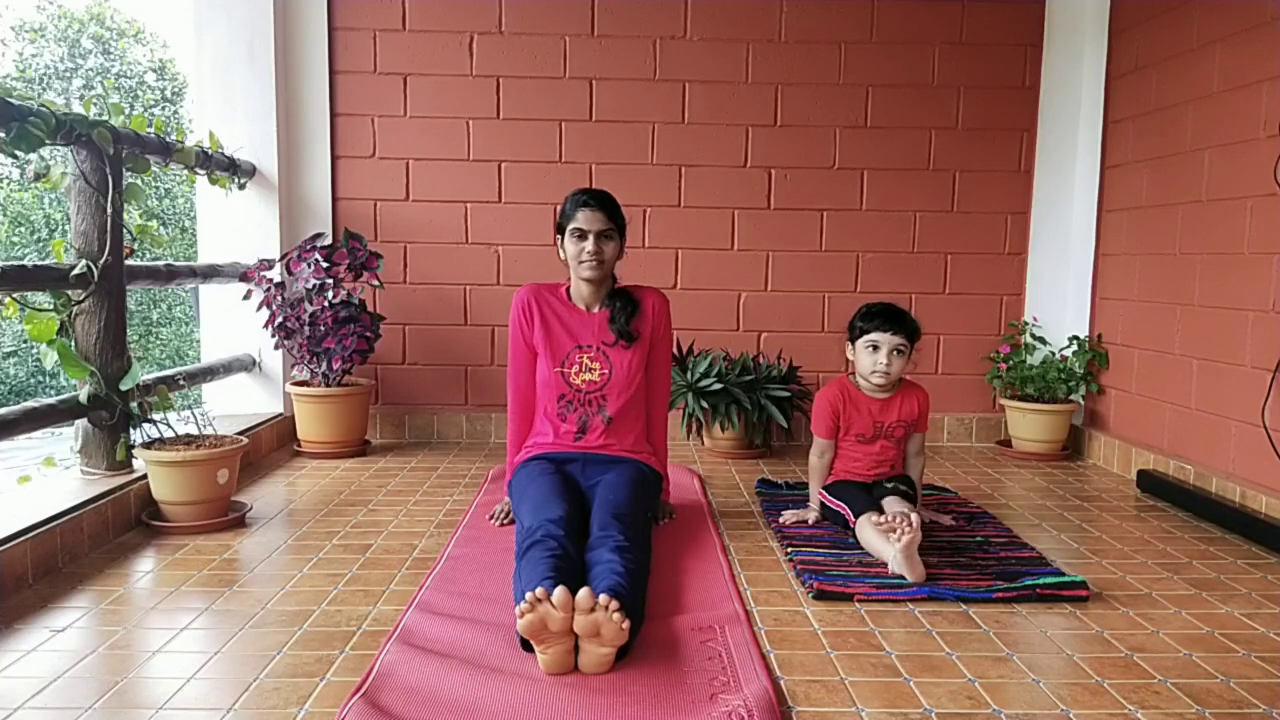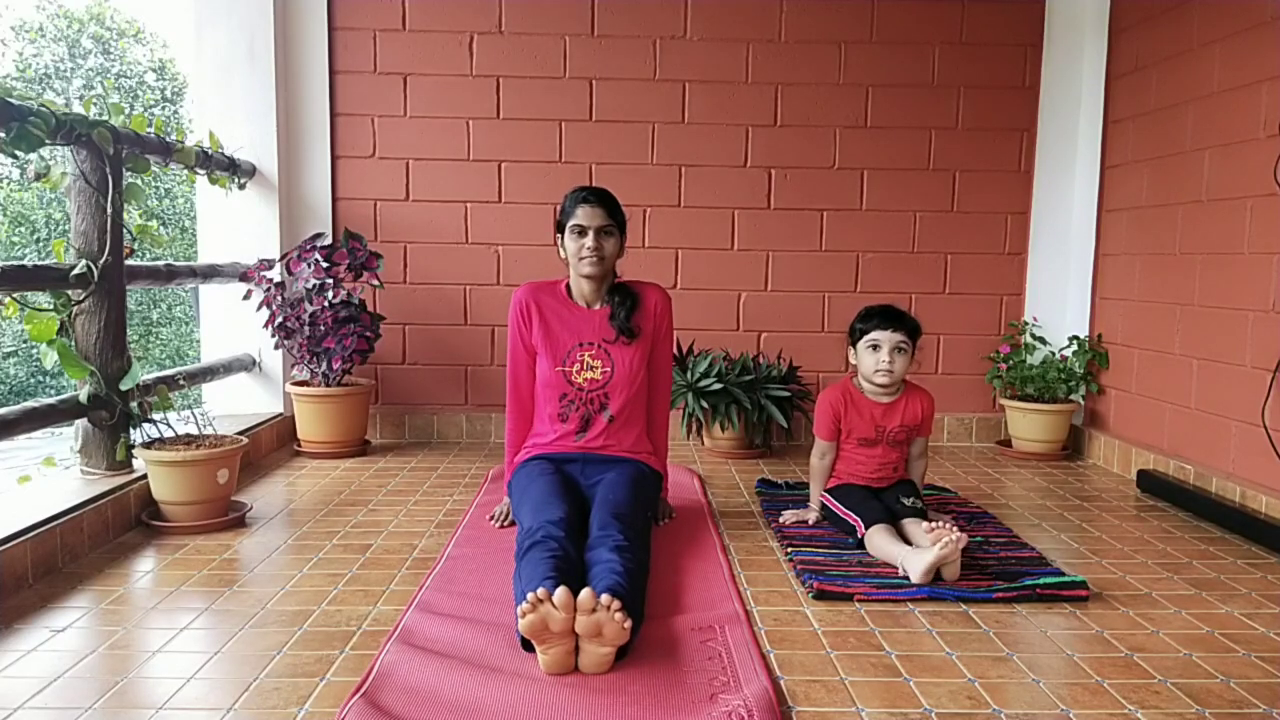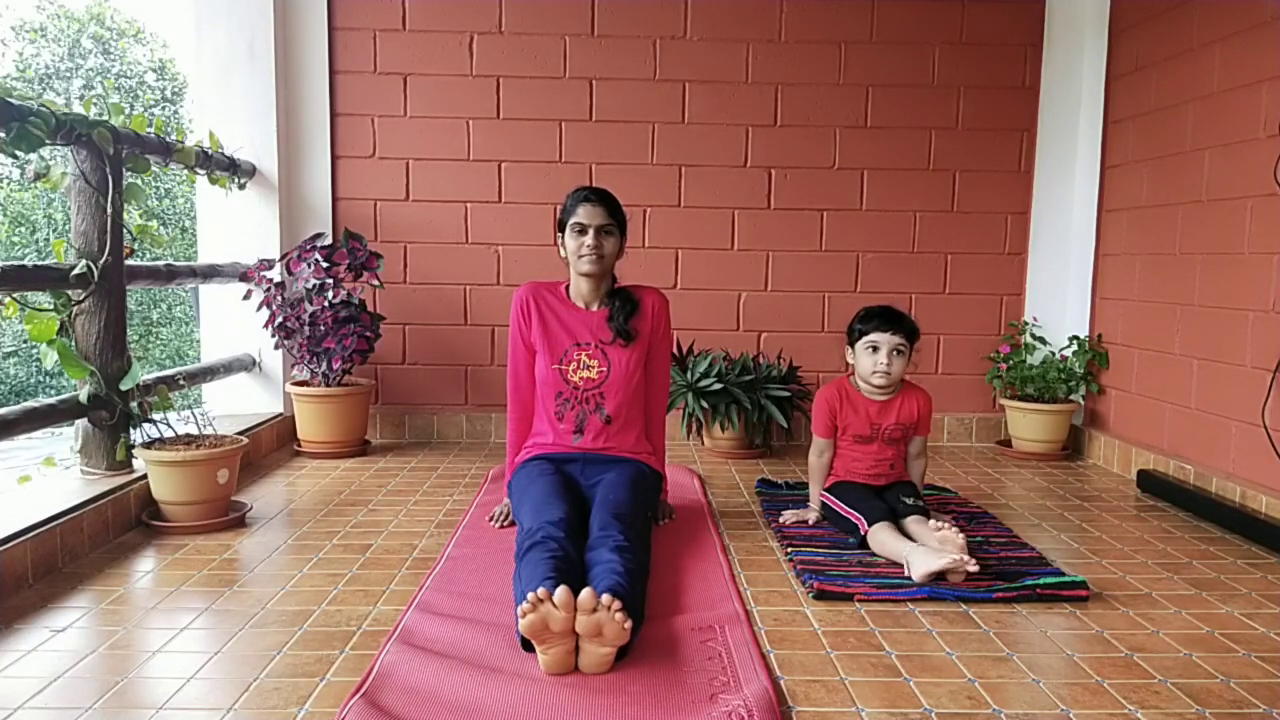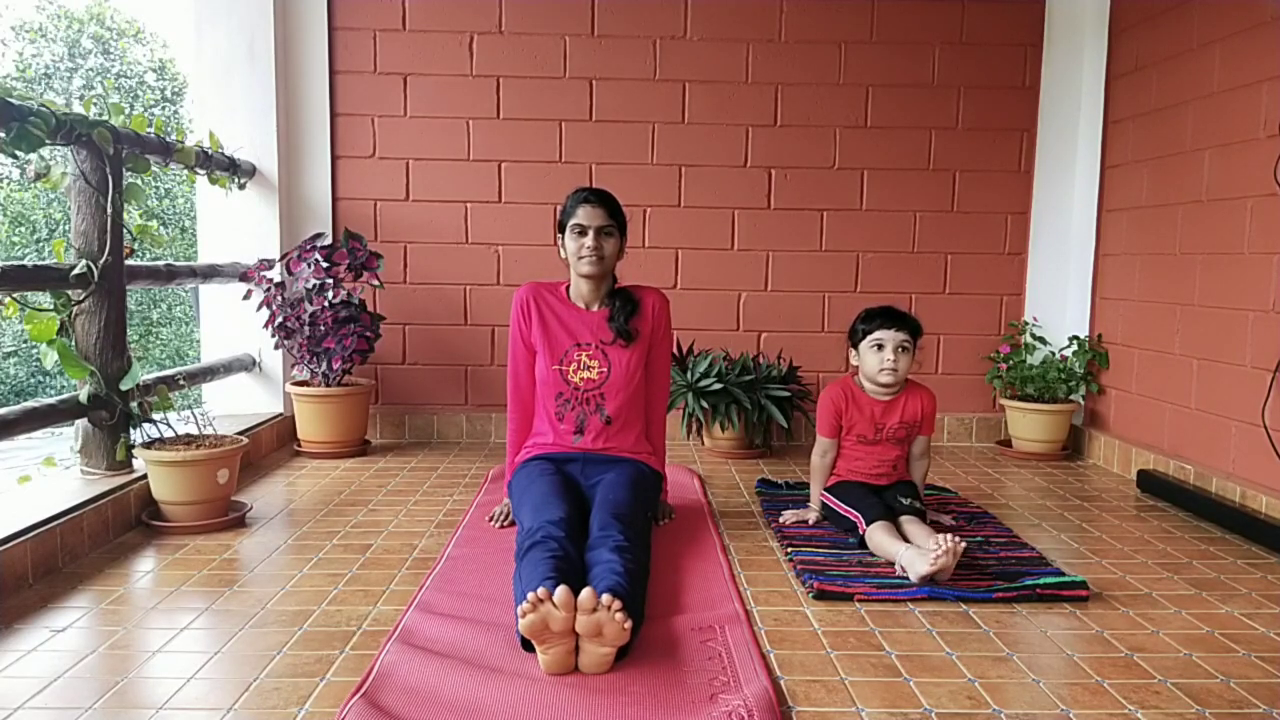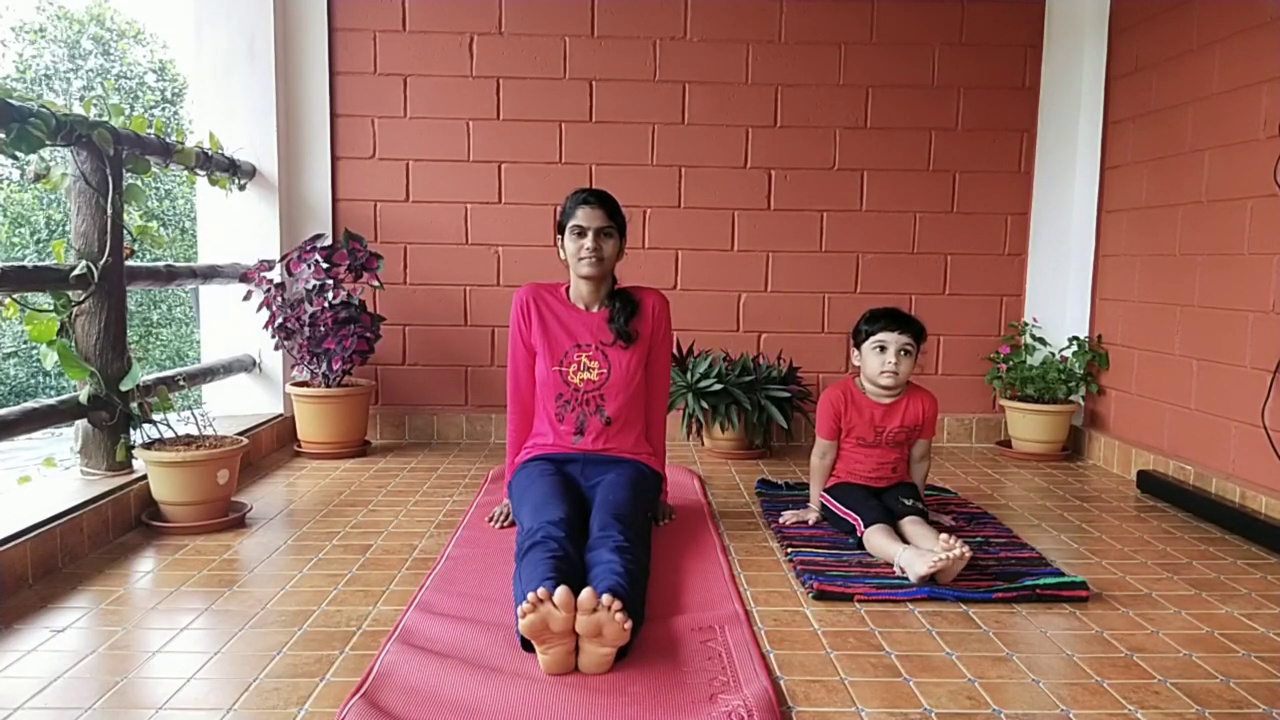
dt=1s
person 1, frame 1
left shoulder: (650, 306)
right shoulder: (531, 303)
left elbow: (657, 403)
right elbow: (521, 402)
left wrist: (659, 487)
right wrist: (514, 480)
left hip: (623, 462)
right hip: (547, 460)
left knee: (615, 532)
right knee: (548, 527)
left ankle: (608, 623)
right ankle: (546, 624)
person 1, frame 2
left shoulder: (651, 303)
right shoulder: (530, 302)
left elbow: (658, 400)
right elbow: (520, 401)
left wrist: (658, 483)
right wrist: (513, 482)
left hip: (625, 462)
right hip: (546, 460)
left knee: (614, 532)
right knee: (548, 528)
left ankle: (608, 623)
right ankle: (549, 625)
person 1, frame 3
left shoulder: (649, 306)
right shoulder: (530, 301)
left elbow: (655, 403)
right elbow: (520, 402)
left wrist: (656, 485)
right wrist: (513, 483)
left hip: (623, 463)
right hip: (546, 460)
left knee: (614, 532)
right knee: (548, 528)
left ankle: (608, 622)
right ankle: (546, 622)
person 1, frame 4
left shoulder: (650, 306)
right shoulder: (531, 301)
left elbow: (655, 404)
right elbow: (520, 402)
left wrist: (656, 486)
right wrist: (513, 484)
left hip: (624, 464)
right hip: (547, 460)
left knee: (613, 532)
right knee: (548, 528)
left ankle: (608, 623)
right ankle: (550, 624)
person 1, frame 5
left shoulder: (649, 307)
right shoulder: (531, 302)
left elbow: (656, 405)
right elbow: (520, 403)
left wrist: (655, 485)
right wrist: (514, 486)
left hip: (623, 464)
right hip: (546, 461)
left knee: (613, 532)
right knee: (548, 529)
left ankle: (607, 622)
right ankle: (547, 624)
person 2, frame 1
left shoulder: (916, 398)
right shoulder: (833, 395)
left elbow: (915, 455)
right elbow: (821, 454)
left wrist: (913, 503)
right wrist: (814, 505)
left hip: (889, 483)
right hip: (843, 485)
left knee: (897, 495)
right knee: (866, 512)
left ankle: (905, 537)
right ankle: (897, 557)
person 2, frame 2
left shoulder: (921, 401)
right shoulder: (835, 398)
left elbow: (917, 457)
right elbow: (823, 456)
left wrist: (914, 498)
right wrist: (815, 505)
left hip: (894, 485)
right hip: (846, 487)
left knee: (912, 519)
right knee: (875, 522)
left ankle: (942, 552)
right ankle: (912, 559)
person 2, frame 3
left shoulder: (917, 399)
right shoulder: (831, 396)
left elbow: (916, 456)
right elbow: (821, 454)
left wrist: (914, 497)
right wrist: (815, 505)
left hip: (894, 484)
right hip: (845, 484)
left knee: (915, 517)
right knee: (877, 519)
left ankle: (953, 556)
right ankle: (917, 555)
person 2, frame 4
left shoulder: (922, 399)
right shoulder: (836, 396)
left elbow: (919, 457)
right elbow: (824, 454)
left wrist: (916, 499)
right wrist: (815, 505)
left hip: (896, 484)
right hip: (846, 484)
left knee: (910, 516)
right knee: (875, 517)
left ankle: (939, 552)
right ankle: (909, 557)
person 2, frame 5
left shoulder: (923, 402)
right shoulder: (837, 398)
left elbow: (919, 459)
right elbow: (823, 455)
left wrist: (917, 500)
right wrist: (815, 506)
left hip: (896, 486)
right hip: (846, 485)
left knee: (912, 518)
right knee: (874, 520)
left ankle: (942, 554)
right ankle: (908, 557)
